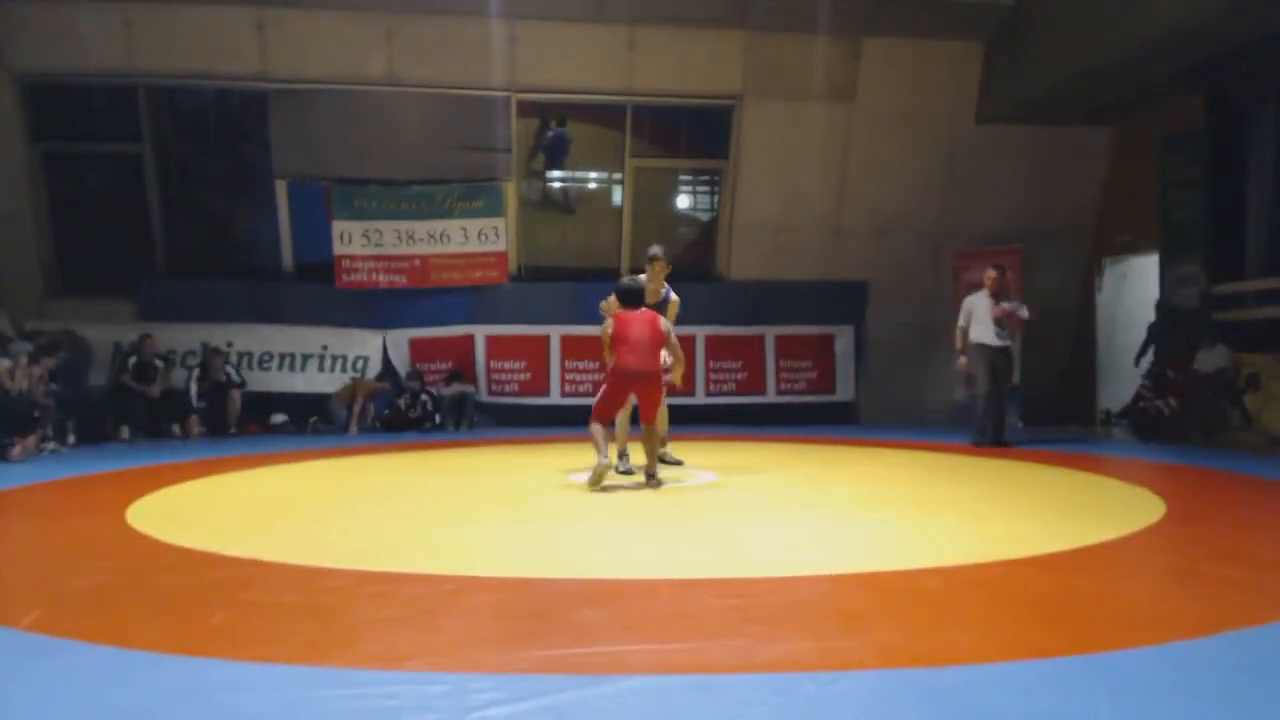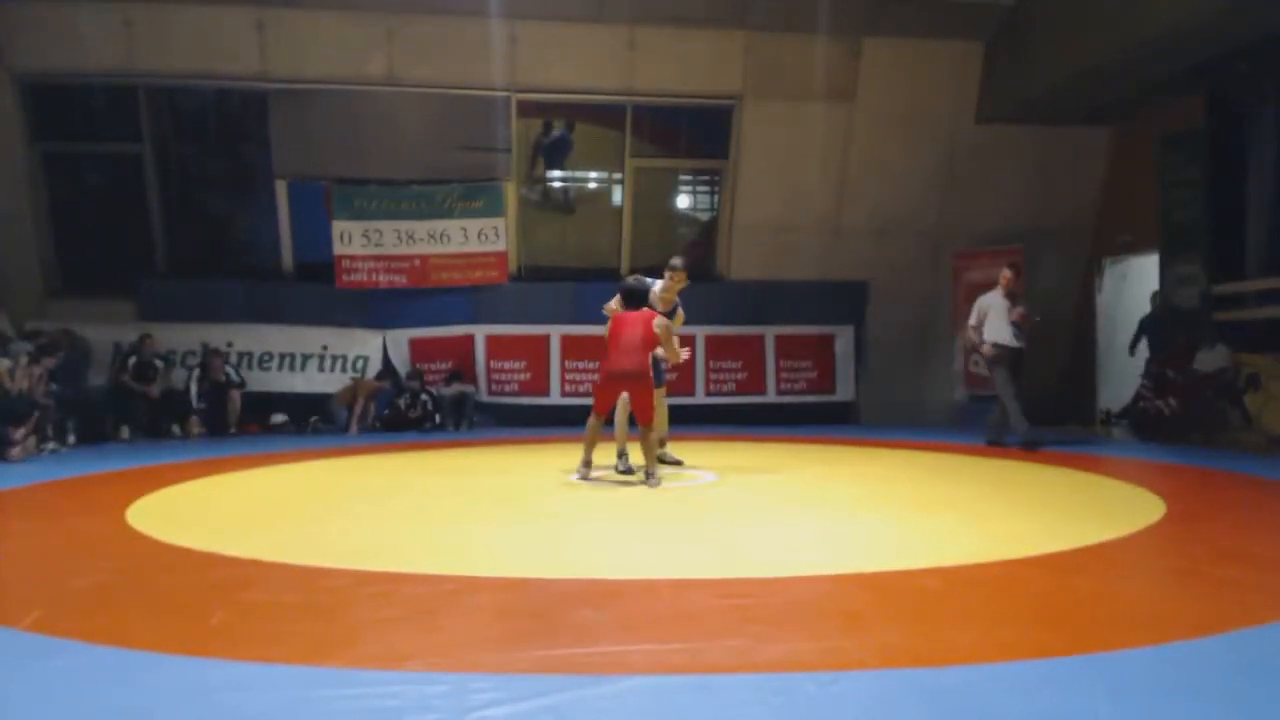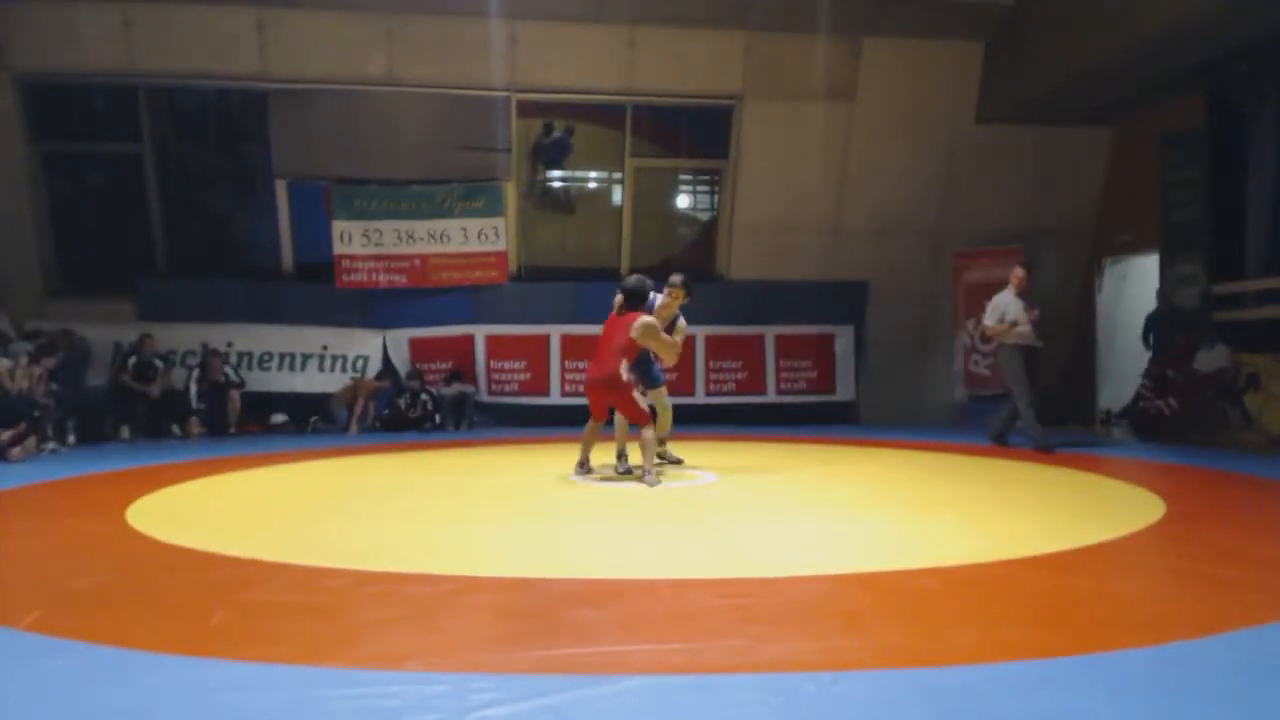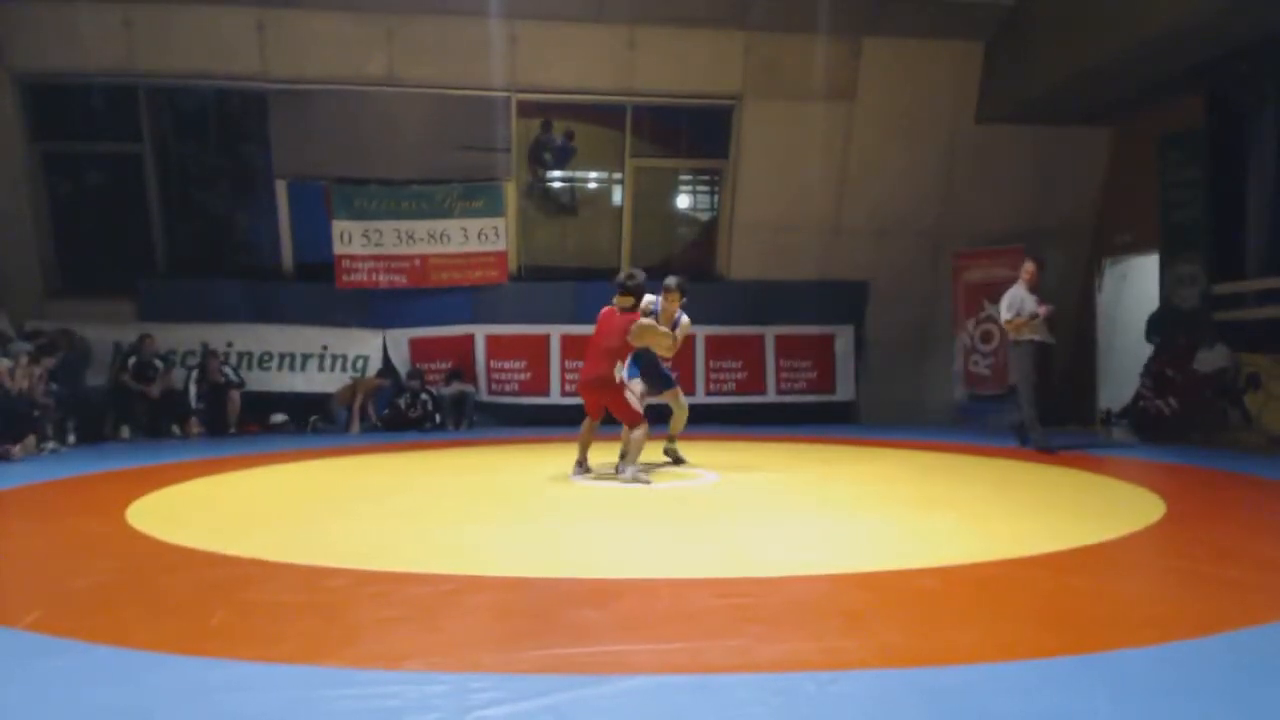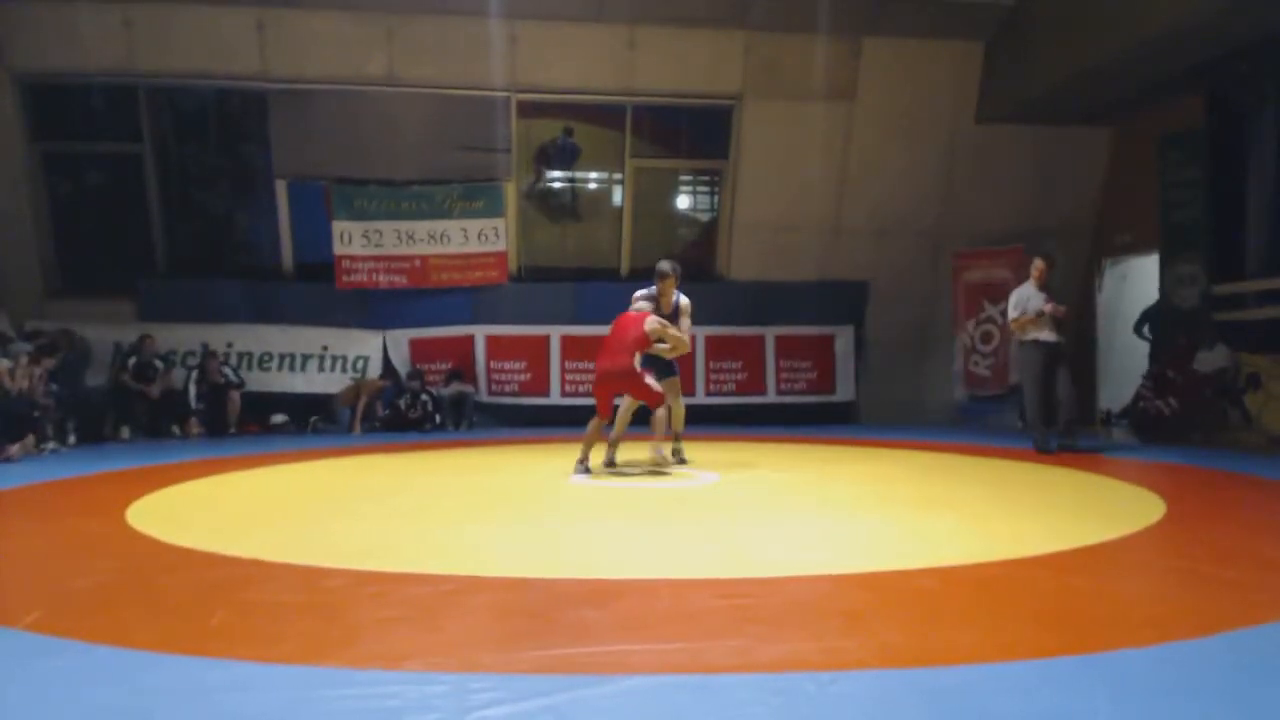
dt=0.2s
person 1, frame 1
left shoulder: (672, 300)
right elbow: (609, 309)
left knee: (660, 402)
right knee: (626, 400)
left ankle: (663, 449)
right ankle: (622, 457)
person 1, frame 2
left shoulder: (677, 314)
right elbow: (613, 307)
right wrist: (613, 309)
left knee: (660, 404)
right knee: (625, 399)
left ankle: (662, 449)
right ankle: (621, 456)
person 1, frame 3
left shoulder: (680, 324)
right shoulder: (644, 300)
left hip: (645, 358)
left knee: (665, 406)
left ankle: (662, 448)
right ankle: (621, 457)
person 1, frame 4
left shoulder: (683, 321)
right shoulder: (646, 302)
left elbow: (670, 350)
left hip: (655, 363)
right hip: (633, 359)
left knee: (682, 406)
right knee: (636, 400)
left ankle: (671, 446)
person 1, frame 5
left shoulder: (683, 303)
right shoulder: (641, 297)
left elbow: (684, 337)
left knee: (676, 398)
right knee: (632, 398)
left ankle: (677, 446)
right ankle: (612, 444)
person 2, frame 1
left shoulder: (610, 322)
right shoulder: (661, 321)
right elbow: (679, 361)
right wrist: (676, 375)
left hip: (621, 373)
right hip: (651, 374)
left knee: (598, 420)
right knee: (649, 422)
left ankle: (603, 458)
right ankle: (652, 474)
person 2, frame 2
left shoulder: (613, 319)
right shoulder: (660, 321)
right elbow: (673, 357)
left hip: (610, 371)
right hip: (639, 374)
left knee: (597, 414)
right knee: (646, 424)
left ankle: (585, 463)
right ankle: (652, 473)
person 2, frame 3
left shoulder: (614, 316)
right shoulder: (647, 323)
right elbow: (670, 357)
left hip: (592, 379)
right hip: (615, 381)
left knee: (597, 418)
right knee: (646, 424)
left ankle: (582, 464)
right ankle: (648, 472)
person 2, frame 4
left shoulder: (604, 313)
right shoulder: (643, 324)
right elbow: (670, 344)
left hip: (586, 379)
right hip: (609, 380)
left knee: (593, 416)
right knee: (638, 424)
left ankle: (580, 463)
right ankle: (629, 469)
person 2, frame 5
left shoulder: (620, 320)
right shoulder: (655, 321)
right elbow: (685, 346)
left wrist: (659, 347)
right wrist: (670, 350)
left hip: (603, 372)
right hip: (627, 371)
left knee: (601, 416)
right knee: (659, 400)
left ankle: (582, 462)
right ankle: (657, 448)
person 3, frame 1
left shoulder: (1011, 302)
right shoulder: (972, 300)
left elbow: (1025, 322)
right elbow: (962, 328)
left wrist: (1007, 316)
right wrist: (961, 353)
left hip: (1003, 352)
right hip: (981, 350)
left knee: (1001, 396)
right knee: (984, 391)
left ankle: (995, 436)
right ankle: (979, 435)
person 3, frame 2
left shoulder: (1020, 302)
right shoulder: (986, 300)
right elbow: (972, 327)
left wrist: (1023, 318)
right wrist: (981, 344)
left hip: (1016, 353)
right hip: (996, 352)
left knee: (1006, 396)
right knee: (1009, 395)
left ankle: (994, 436)
right ankle: (1025, 436)
person 3, frame 3
left shoulder: (1027, 301)
right shoulder: (1000, 300)
left elbow: (1031, 324)
right elbow: (989, 330)
left wrist: (1035, 319)
right wrist: (1015, 323)
left hip: (1028, 351)
right hip: (1011, 351)
left knee: (1017, 397)
right knee: (1024, 396)
left ankle: (999, 432)
right ankle: (1038, 440)
person 3, frame 4
left shoulder: (1037, 296)
right shoulder: (1013, 295)
right elbow: (1009, 325)
left wrist: (1047, 314)
right wrist: (1036, 314)
left hip: (1041, 347)
right hip: (1024, 349)
left knee: (1032, 396)
right knee: (1028, 396)
left ankle: (1022, 426)
right ankle: (1038, 440)
person 3, frame 5
left shoulder: (1050, 295)
right shoulder: (1021, 293)
right elbow: (1015, 324)
left wrist: (1060, 314)
right wrist: (1040, 312)
left hip: (1055, 348)
right hip: (1032, 349)
left knee: (1067, 394)
right knee: (1034, 398)
left ankle: (1066, 438)
right ankle: (1041, 442)
